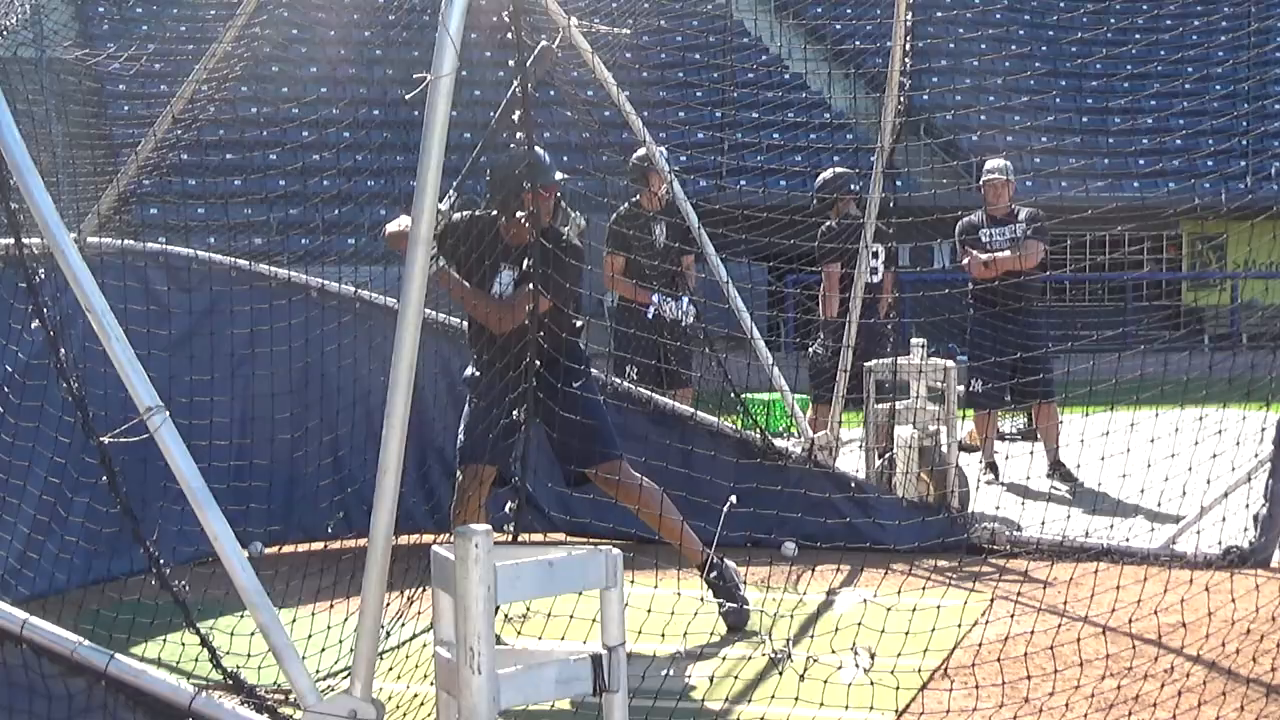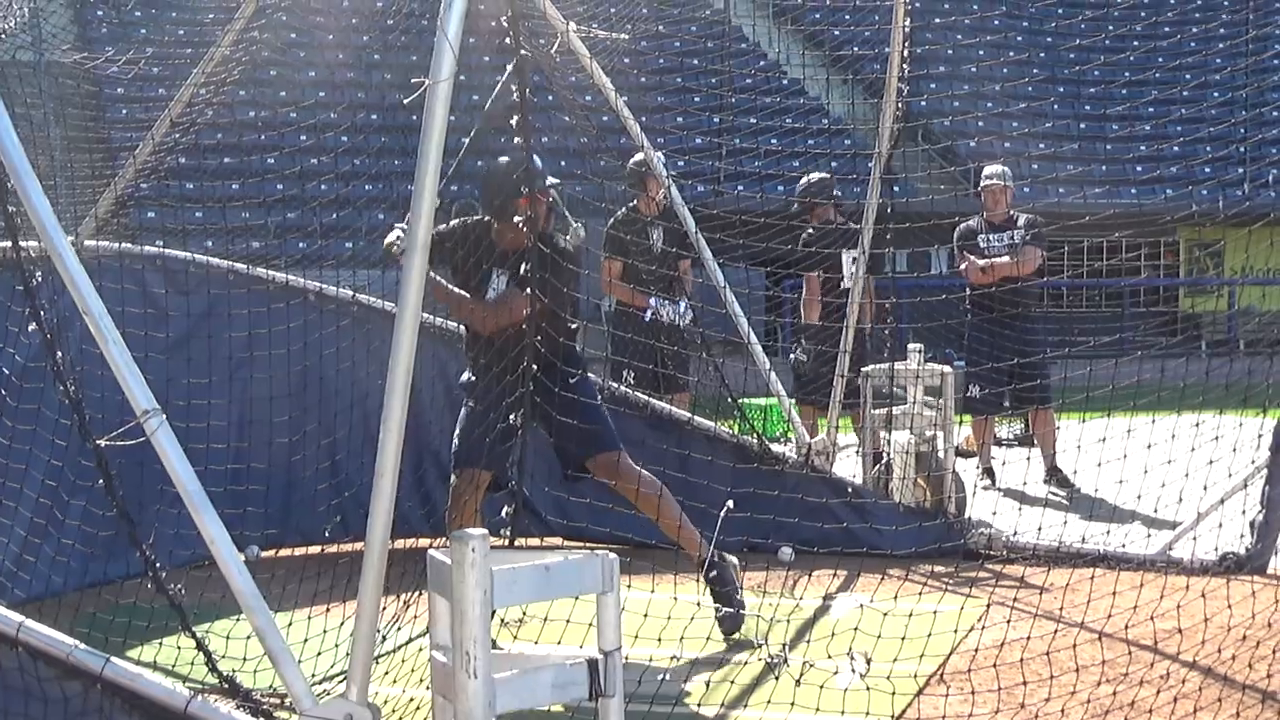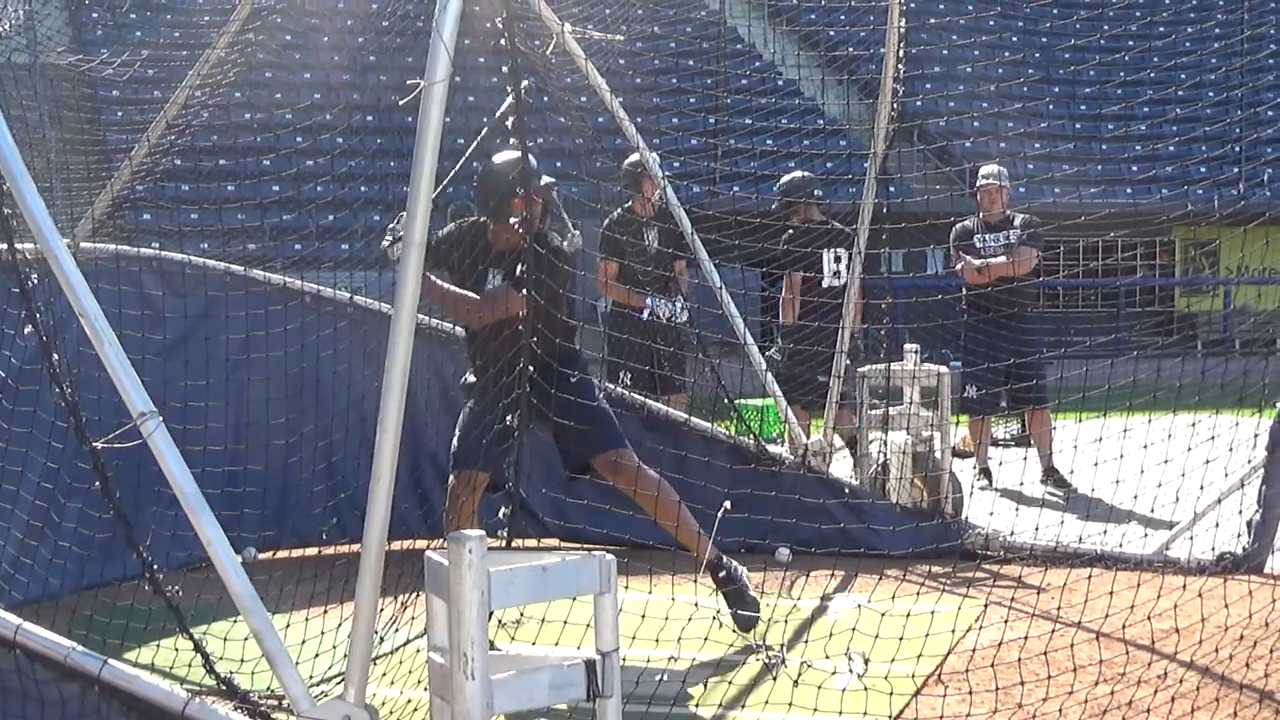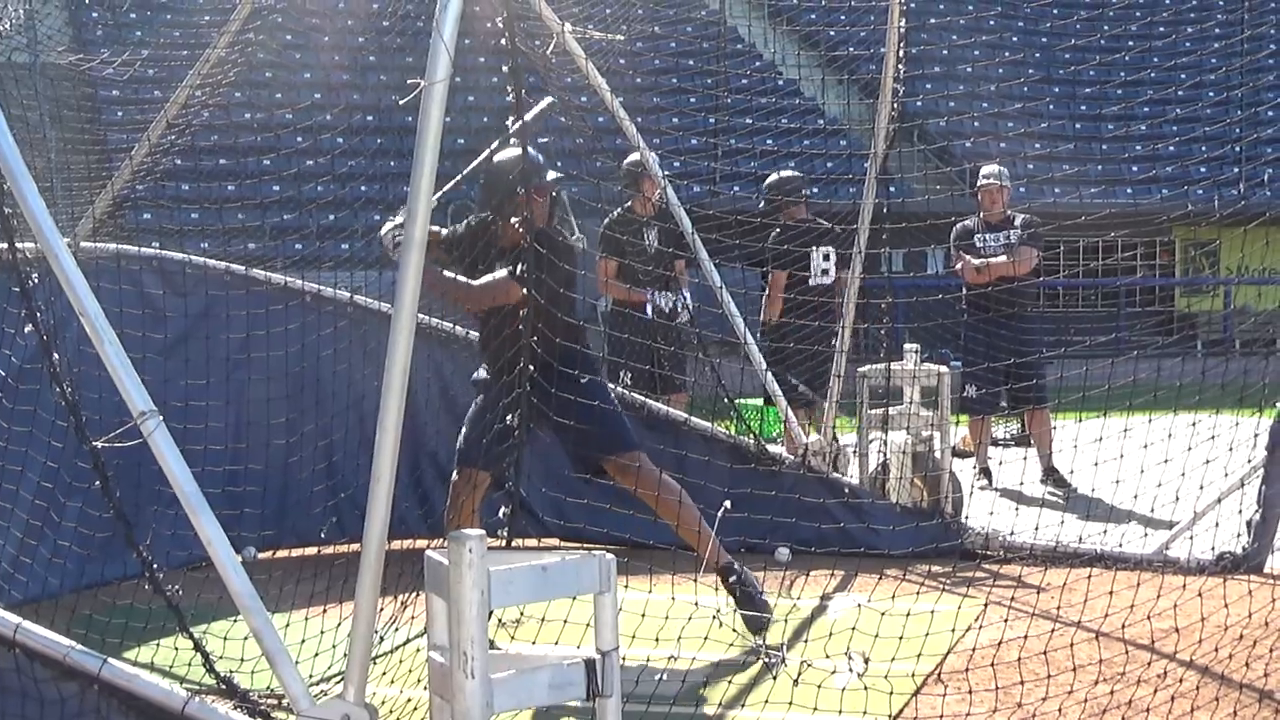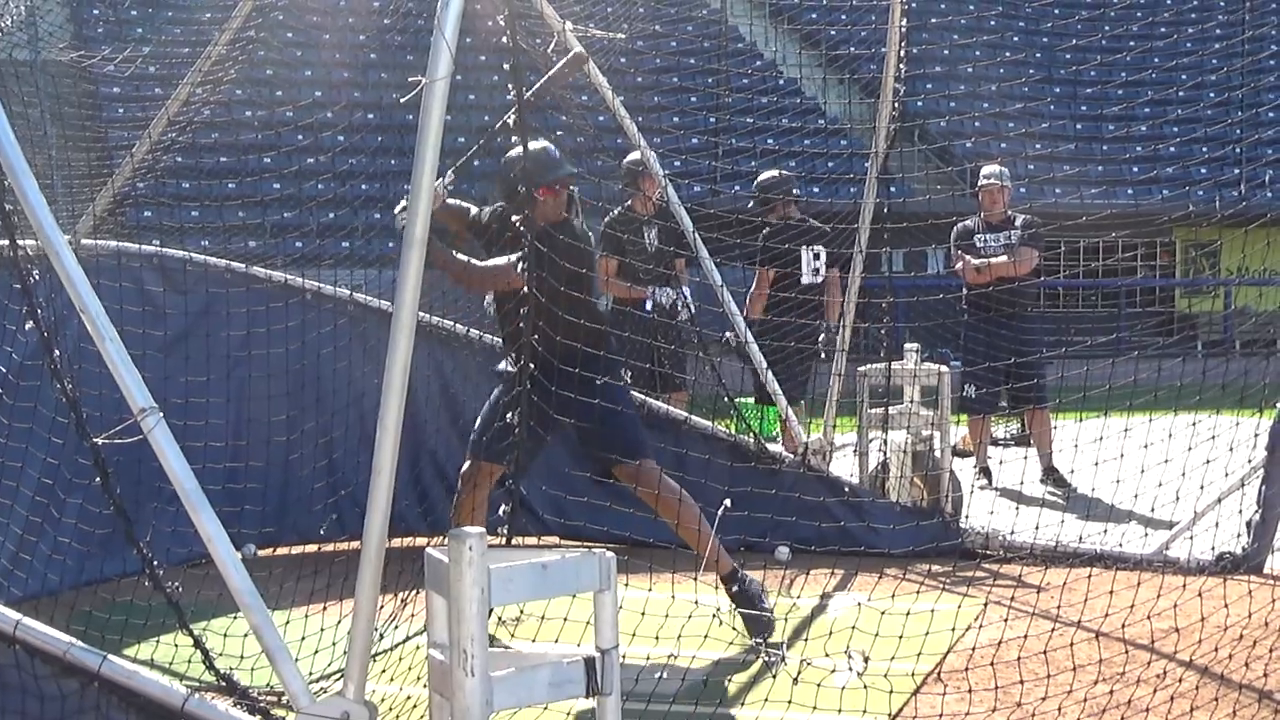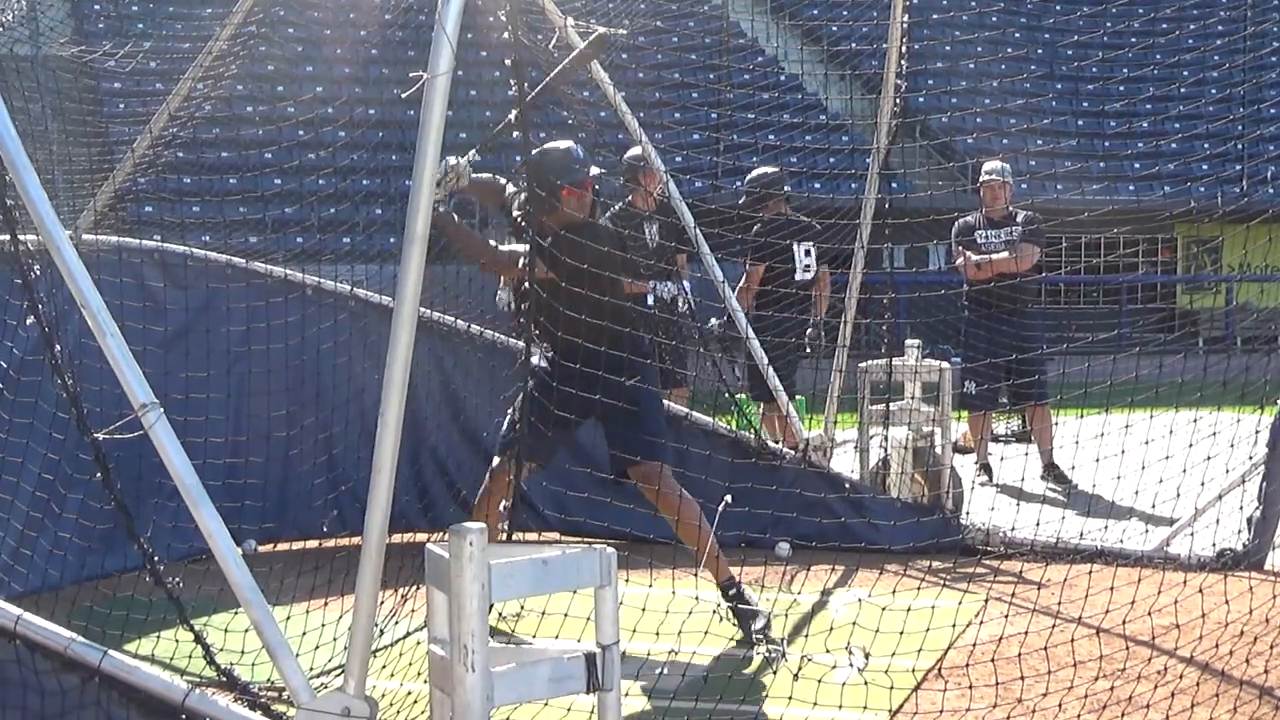
dt=0.1s
person 1, frame 1
left shoulder: (563, 252)
right shoulder: (473, 230)
left elbow: (503, 319)
right elbow: (413, 234)
left wrist: (438, 270)
right wrist: (408, 230)
left hip: (558, 369)
right hip: (495, 374)
left knee: (615, 477)
right knee: (472, 478)
left ankle: (712, 568)
person 1, frame 2
left shoulder: (556, 257)
right shoulder: (468, 237)
left elbow: (490, 320)
right elbow: (408, 243)
left wrist: (426, 278)
right wrist: (404, 245)
left hip: (555, 373)
right hip: (493, 379)
left knee: (617, 469)
right knee: (467, 483)
left ankle: (712, 564)
person 1, frame 3
left shoulder: (549, 256)
right shoulder: (466, 236)
left elbow: (480, 314)
right elbow: (419, 253)
left wrist: (417, 277)
right wrist: (400, 243)
left hip: (556, 374)
right hip: (494, 379)
left knee: (624, 468)
right knee: (464, 484)
left ankle: (720, 567)
person 1, frame 4
left shoulder: (554, 253)
right shoulder: (480, 232)
left elbow: (478, 297)
right elbow: (432, 244)
right wrist: (407, 235)
left hip: (565, 373)
right hip: (505, 377)
left knee: (636, 470)
right knee: (466, 483)
left ankle: (729, 570)
person 1, frame 5
left shoulder: (566, 244)
right shoulder: (508, 221)
left elbow: (482, 278)
right elbow: (465, 216)
left wrist: (424, 244)
right wrist: (431, 208)
left hip: (590, 372)
right hip: (534, 372)
left knee: (644, 478)
right knee: (476, 475)
left ankle: (736, 582)
person 1, frame 6
left shoulder: (589, 242)
right shoulder: (537, 217)
left elbow: (501, 263)
right elbow: (507, 191)
left wrist: (440, 220)
right wrist: (461, 178)
left hip: (618, 370)
right hip: (560, 367)
left knee: (655, 480)
right knee: (502, 472)
left ankle: (732, 590)
person 2, frame 1
left shoulder: (1032, 218)
right shoulder: (969, 225)
left elbow: (1031, 257)
right elbow: (974, 268)
left wrist: (990, 259)
right wrist: (1013, 259)
left hip: (1027, 316)
right hip: (987, 318)
left knee: (1043, 394)
right knee: (985, 398)
left ankle: (1054, 462)
right ankle: (988, 462)
person 2, frame 2
left shoulder: (1030, 224)
right shoulder: (967, 231)
left elbow: (1028, 263)
right elbow: (972, 273)
left wrist: (987, 265)
right wrist: (1010, 265)
left hip: (1024, 322)
right hip: (984, 324)
left knee: (1040, 399)
right knee: (983, 403)
left ankle: (1051, 467)
right ankle: (986, 467)
person 2, frame 3
left shoulder: (1026, 225)
right shoulder: (963, 231)
left elbow: (1024, 263)
right elbow: (967, 274)
left wrist: (983, 265)
right wrist: (1006, 266)
left hip: (1021, 323)
right hip: (980, 325)
left knee: (1036, 399)
right knee: (980, 403)
left ankle: (1047, 467)
right ankle: (982, 467)
person 2, frame 4
left shoulder: (1026, 224)
right shoulder: (964, 231)
left elbow: (1023, 263)
right elbow: (968, 274)
left wrist: (983, 264)
right wrist: (1006, 265)
left hip: (1020, 322)
right hip: (980, 324)
left knee: (1036, 399)
right knee: (979, 403)
left ankle: (1047, 467)
right ankle: (982, 467)
person 2, frame 5
left shoulder: (1027, 225)
right shoulder: (964, 230)
left elbow: (1024, 264)
right elbow: (967, 274)
left wrist: (982, 265)
right wrist: (1008, 265)
left hip: (1021, 322)
right hip: (980, 323)
left knee: (1035, 399)
right knee: (979, 402)
left ankle: (1047, 467)
right ankle: (982, 467)
person 2, frame 6
left shoulder: (1029, 221)
right shoulder: (965, 226)
left elbow: (1024, 260)
right elbow: (969, 270)
left wrist: (982, 261)
right wrist: (1008, 261)
left hip: (1021, 318)
right hip: (981, 320)
left knee: (1037, 395)
right knee: (979, 399)
left ankle: (1048, 464)
right ankle: (982, 463)
person 3, frame 1
left shoulder: (832, 231)
left elbow: (831, 285)
right elbow: (888, 287)
left wrist: (827, 329)
left hip: (840, 328)
right hip: (872, 327)
left knee: (821, 397)
person 3, frame 2
left shoulder: (812, 237)
right shoulder: (861, 236)
left elbow: (812, 293)
right elbow: (869, 291)
left wrist: (808, 337)
left hip: (821, 333)
right hip: (853, 334)
left knee: (809, 403)
right knee: (857, 406)
person 3, frame 3
left shoulder: (795, 238)
right shoulder: (846, 236)
left elbow: (791, 291)
left wrist: (785, 336)
right wrist: (851, 332)
left hip: (802, 333)
right hip: (834, 332)
left knee: (799, 404)
right knee: (837, 402)
person 3, frame 4
left shoulder: (782, 236)
right shoulder: (835, 235)
left elbow: (775, 289)
right elbow: (844, 286)
left wrist: (765, 333)
right wrist: (842, 328)
left hip: (790, 331)
right hip: (824, 331)
left knee: (793, 403)
right knee: (817, 400)
person 3, frame 5
left shoulder: (774, 235)
right shoulder: (822, 233)
left elbow: (762, 287)
right elbow: (834, 284)
left wrist: (745, 326)
right wrist: (830, 327)
left hip: (777, 328)
right hip: (810, 328)
left knee: (784, 401)
right knee: (796, 399)
person 3, frame 6
left shoulder: (765, 230)
right shoulder: (812, 230)
left elbow: (751, 283)
right elbow: (823, 281)
right wrist: (817, 322)
left hip: (770, 324)
right hip: (798, 324)
left knee: (776, 398)
right knee: (778, 395)
person 4, frame 1
left shoulder: (678, 214)
right shoulder: (623, 219)
left elbow: (688, 264)
right elbow: (611, 278)
left wrist: (685, 297)
right wrist: (654, 299)
left hip: (673, 318)
right hip: (634, 318)
left knee: (684, 391)
person 4, frame 2
left shoulder: (675, 219)
right shoulder: (621, 224)
left elbow: (685, 269)
right elbow: (609, 283)
left wrist: (682, 300)
right wrist: (652, 302)
left hip: (670, 323)
right hip: (631, 322)
left knee: (681, 396)
person 4, frame 3
left shoulder: (670, 219)
right shoulder: (616, 224)
left elbow: (680, 270)
right elbow: (605, 284)
left wrist: (680, 298)
right wrist: (647, 302)
left hip: (665, 322)
right hip: (626, 323)
left knee: (678, 397)
person 4, frame 4
left shoulder: (670, 219)
right shoulder: (616, 224)
left elbow: (680, 269)
right elbow: (605, 282)
left wrist: (682, 295)
right wrist: (649, 296)
left hip: (666, 321)
right hip: (627, 322)
left knee: (678, 397)
person 4, frame 5
left shoulder: (670, 218)
right shoulder: (615, 223)
left elbow: (680, 267)
right elbow: (605, 281)
left wrist: (683, 291)
right wrist: (649, 292)
left hip: (666, 318)
right hip: (628, 320)
left knee: (678, 394)
person 4, frame 6
left shoulder: (671, 213)
right shoulder: (617, 219)
left elbow: (681, 262)
left wrist: (683, 285)
right wrist: (651, 287)
left hip: (667, 313)
left knee: (679, 390)
